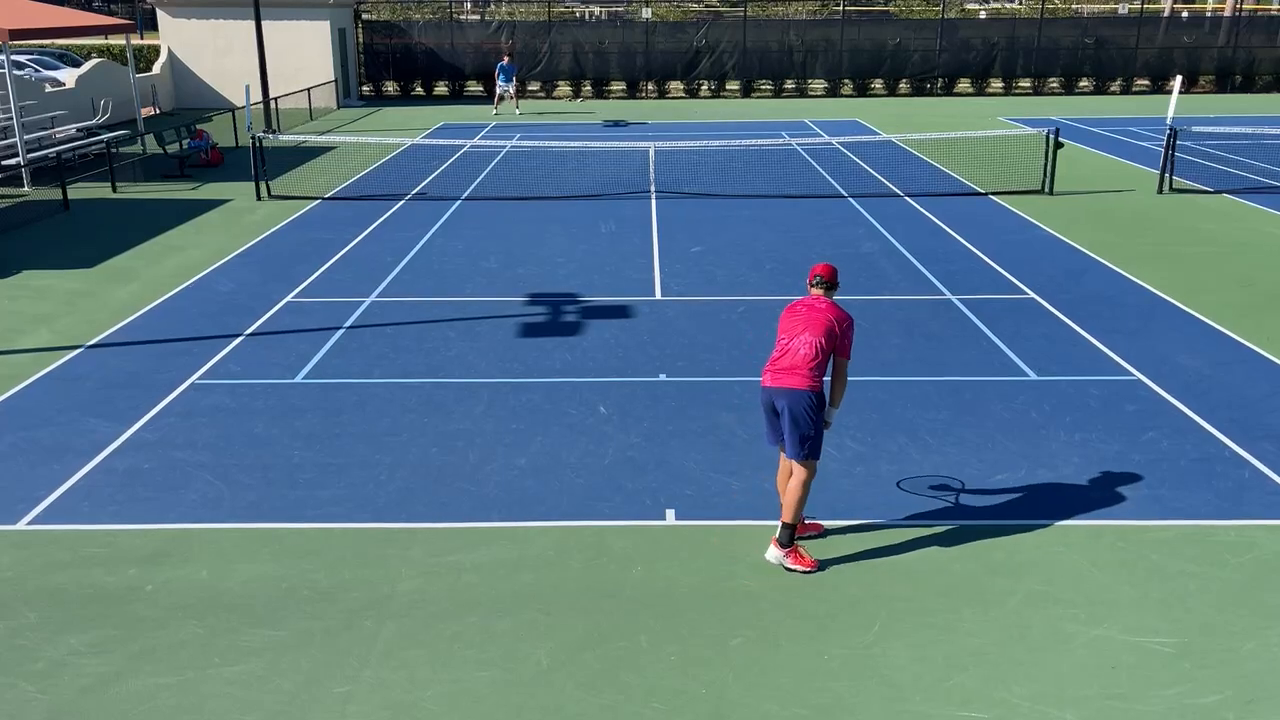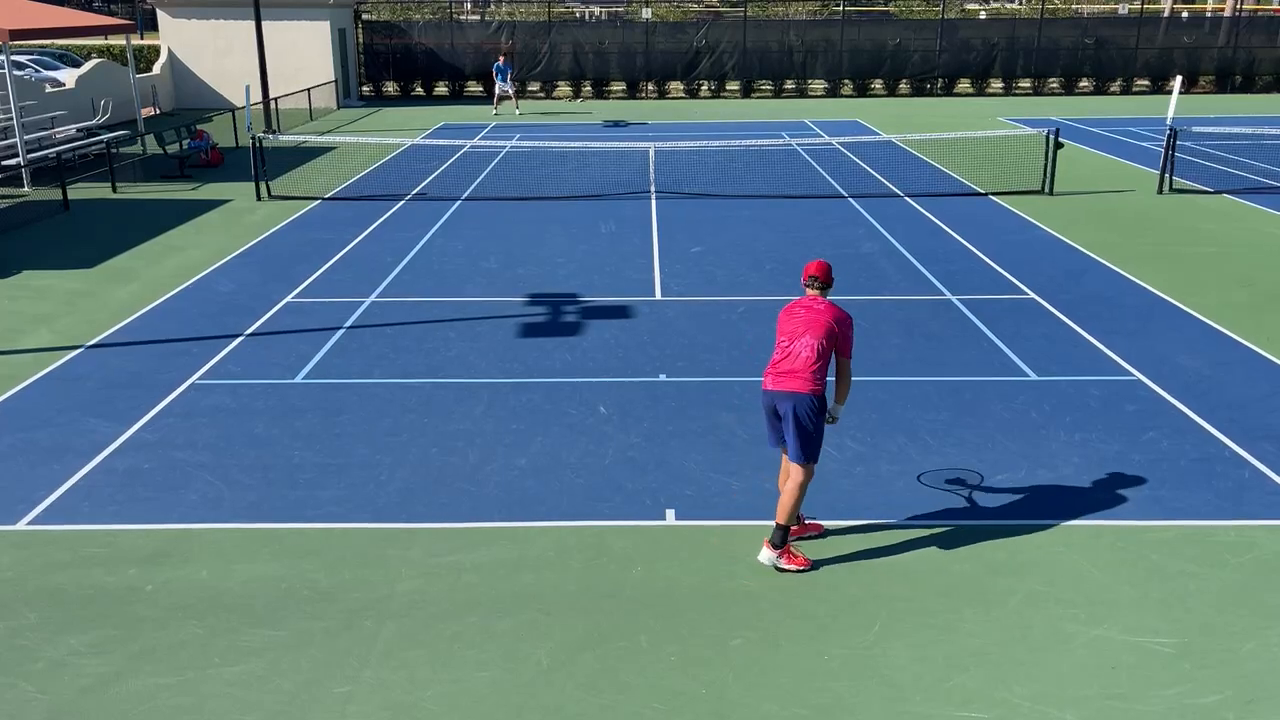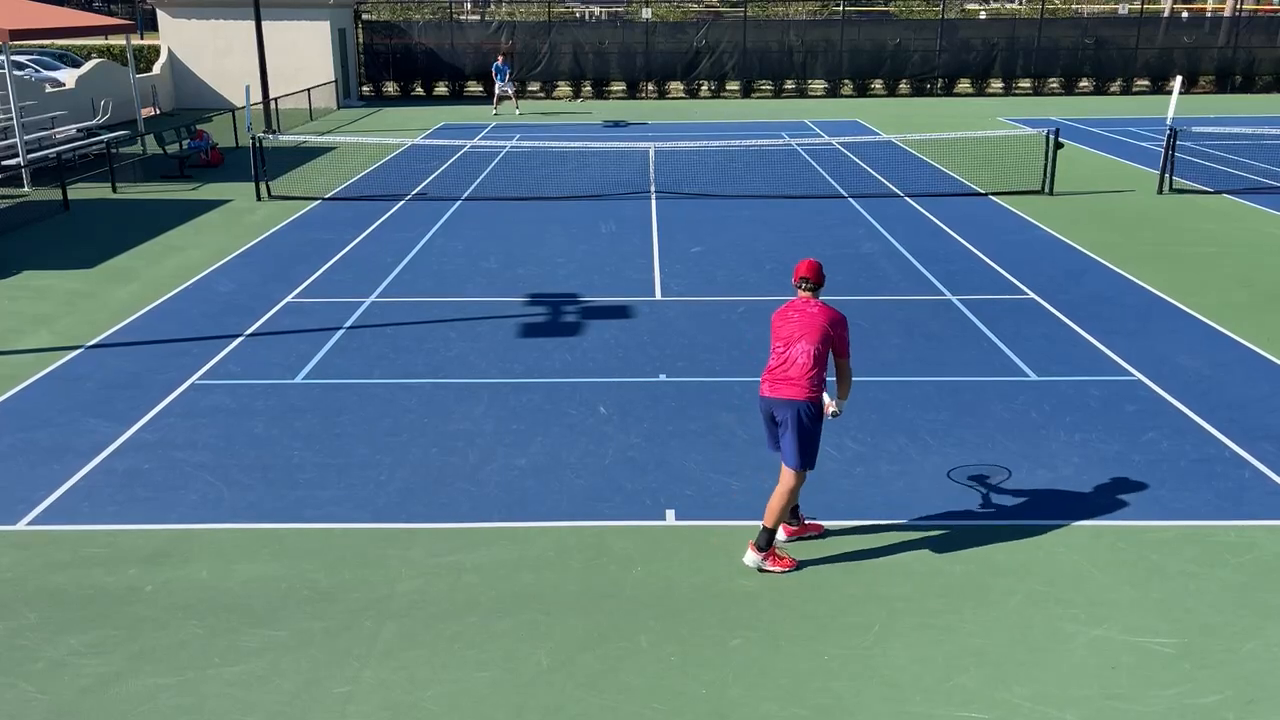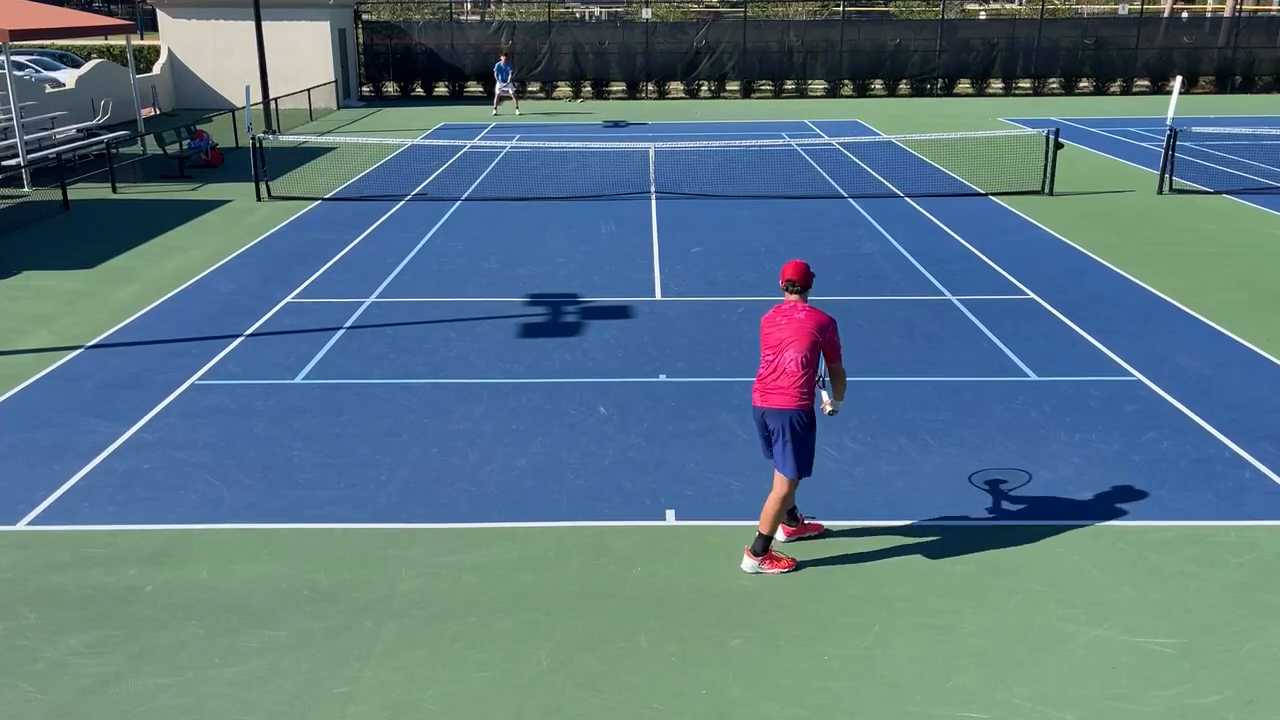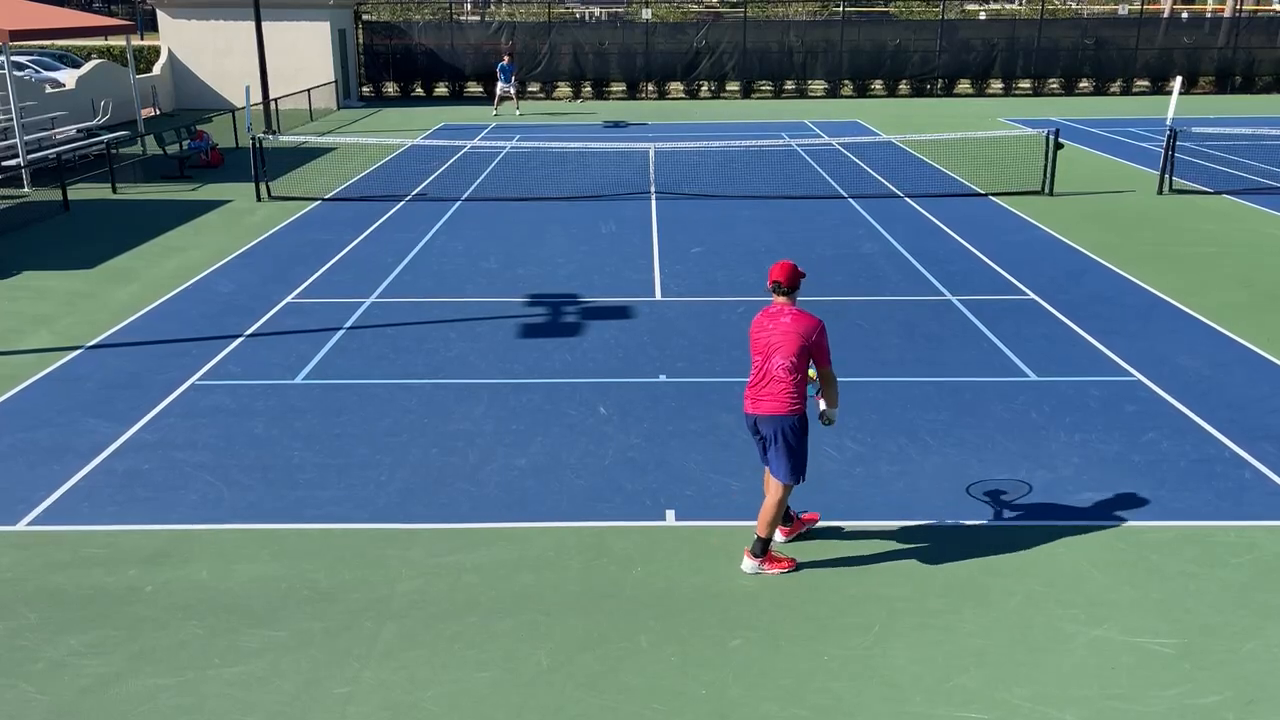
dt=0.2s
person 1, frame 1
left shoulder: (790, 310)
right shoulder: (842, 318)
right elbow: (839, 372)
right wrist: (831, 413)
left hip: (769, 385)
right hip: (801, 391)
left knee: (788, 457)
right knee: (804, 470)
left ankle: (793, 522)
right ankle: (782, 545)
person 1, frame 2
left shoulder: (787, 311)
right shoulder: (840, 317)
right elbow: (843, 370)
right wrist: (837, 409)
left hip: (771, 388)
right hip: (803, 395)
left knee: (790, 458)
right knee: (801, 472)
left ankle: (793, 522)
right ankle: (774, 547)
person 1, frame 3
left shoulder: (779, 314)
right shoulder: (835, 318)
right elbow: (843, 370)
right wrist: (839, 402)
left hip: (768, 394)
right hip: (800, 401)
left knee: (790, 464)
right knee: (793, 476)
left ankle: (792, 523)
right ankle: (760, 550)
person 1, frame 4
left shoulder: (768, 318)
right shoulder: (824, 322)
right elbow: (836, 373)
right wrist: (837, 401)
left hip: (761, 403)
right hip: (792, 408)
left knee: (782, 468)
right knee: (786, 481)
left ankle: (791, 523)
right ankle: (757, 554)
person 1, frame 5
left shoulder: (758, 321)
right shoulder: (812, 325)
right elbow: (827, 378)
right wrist: (831, 409)
left hip: (753, 408)
right hip: (784, 413)
left knee: (772, 471)
right knee: (781, 485)
left ankle: (787, 523)
right ankle: (757, 555)
